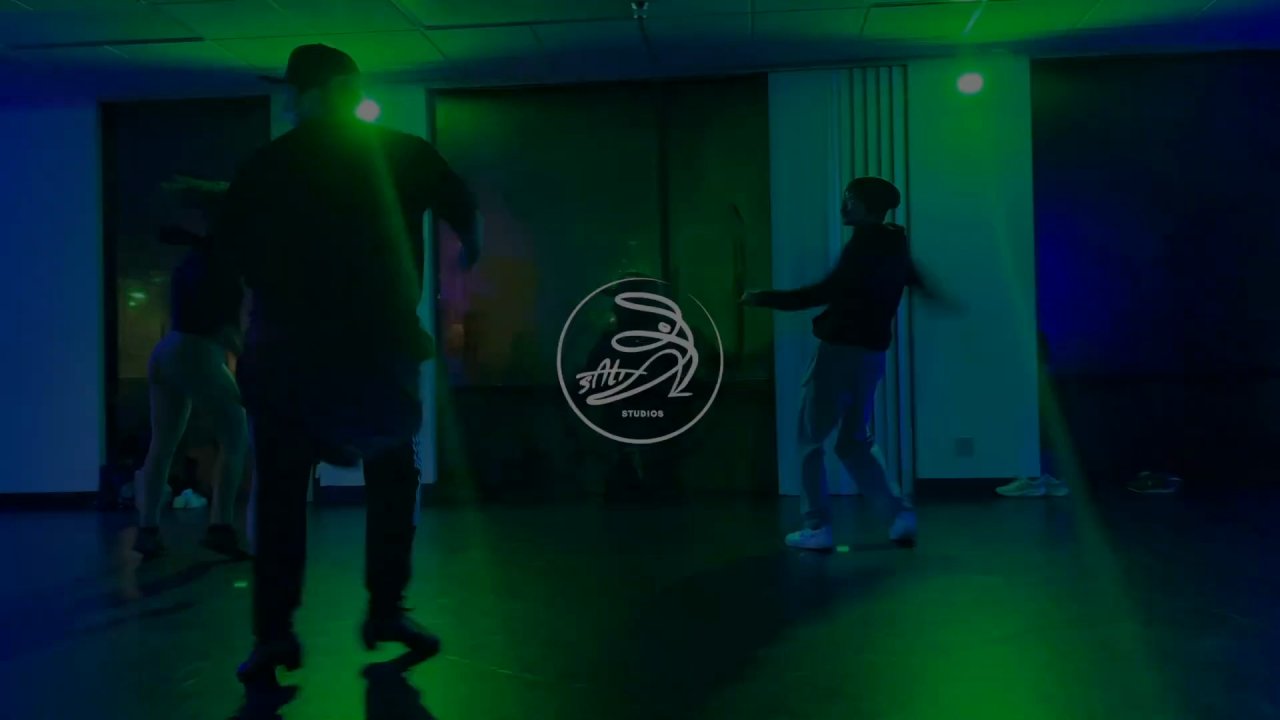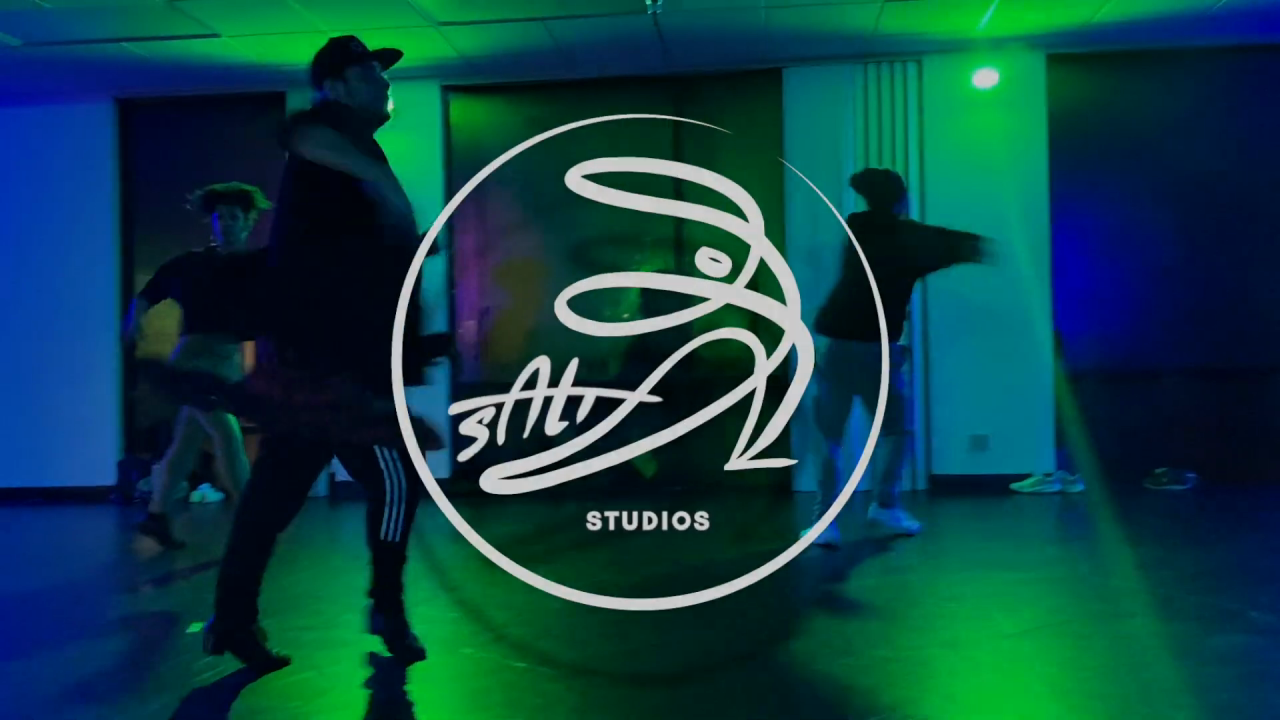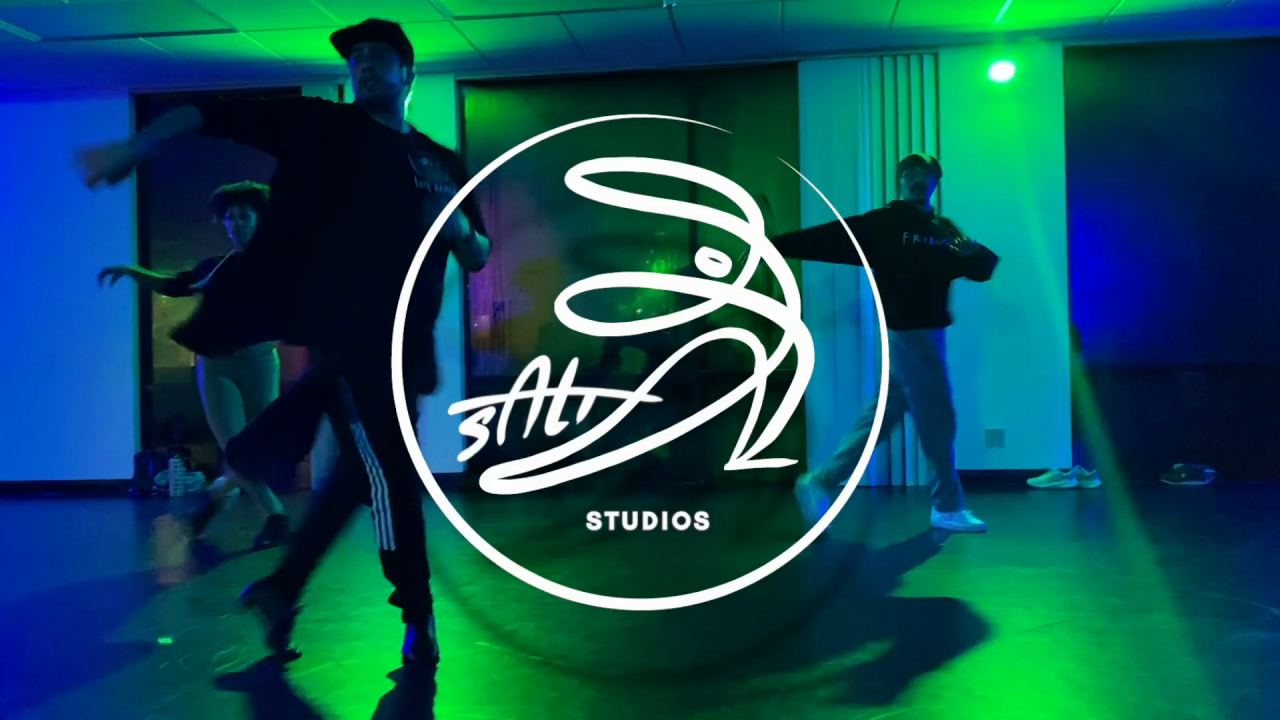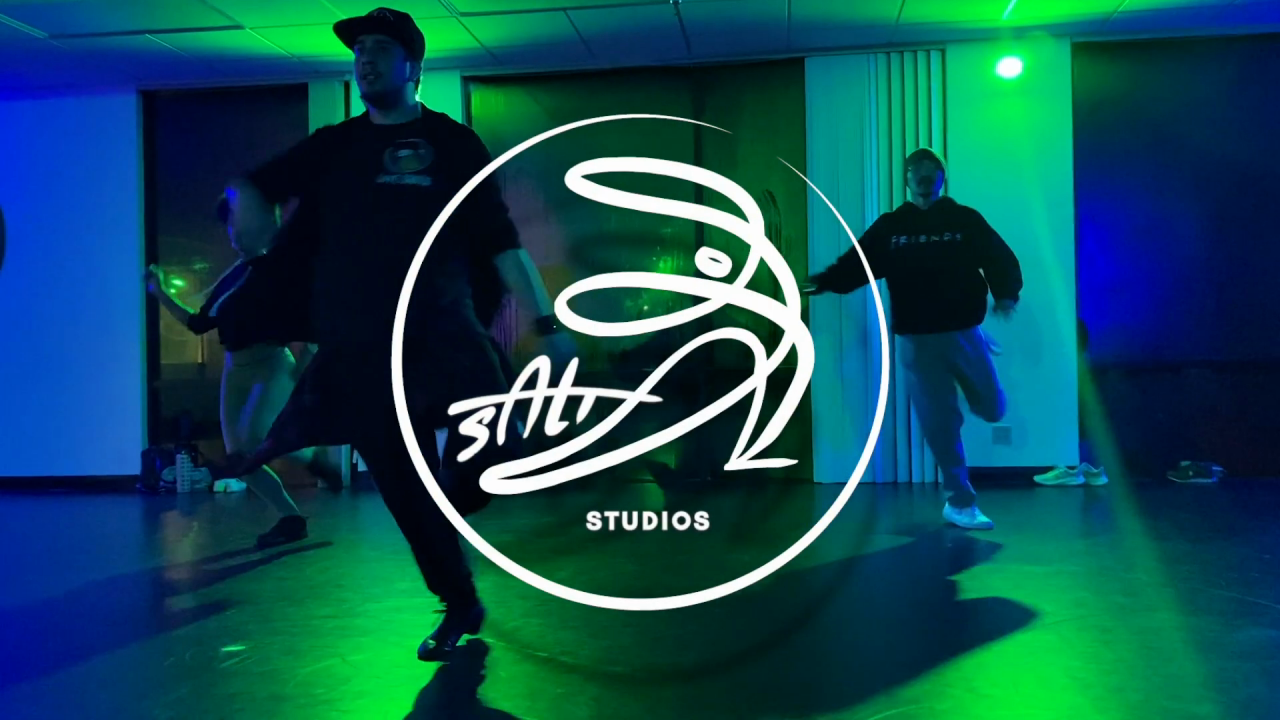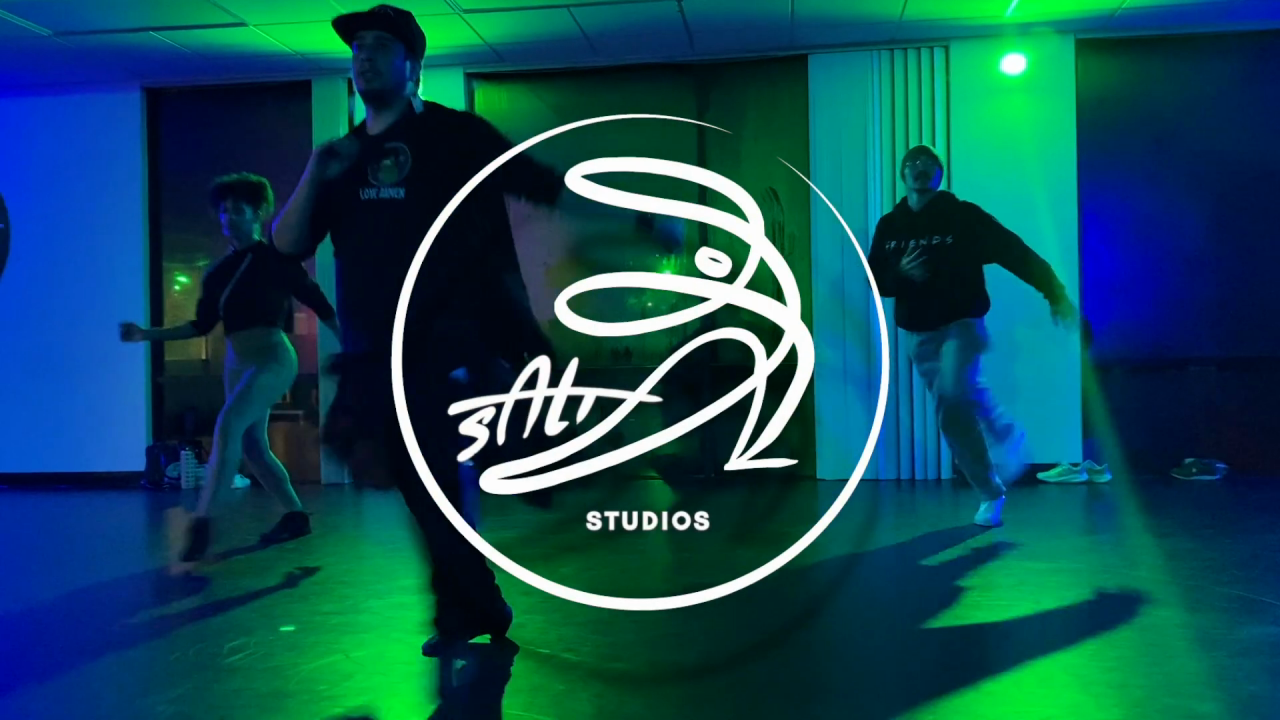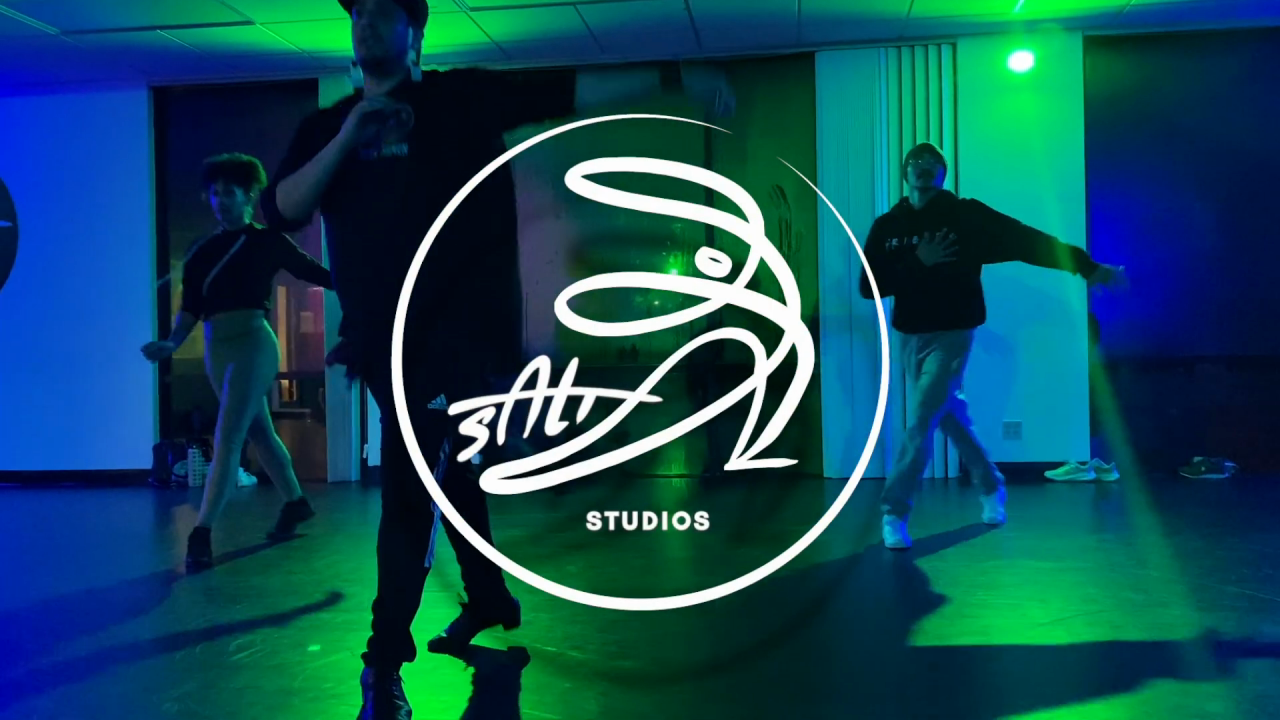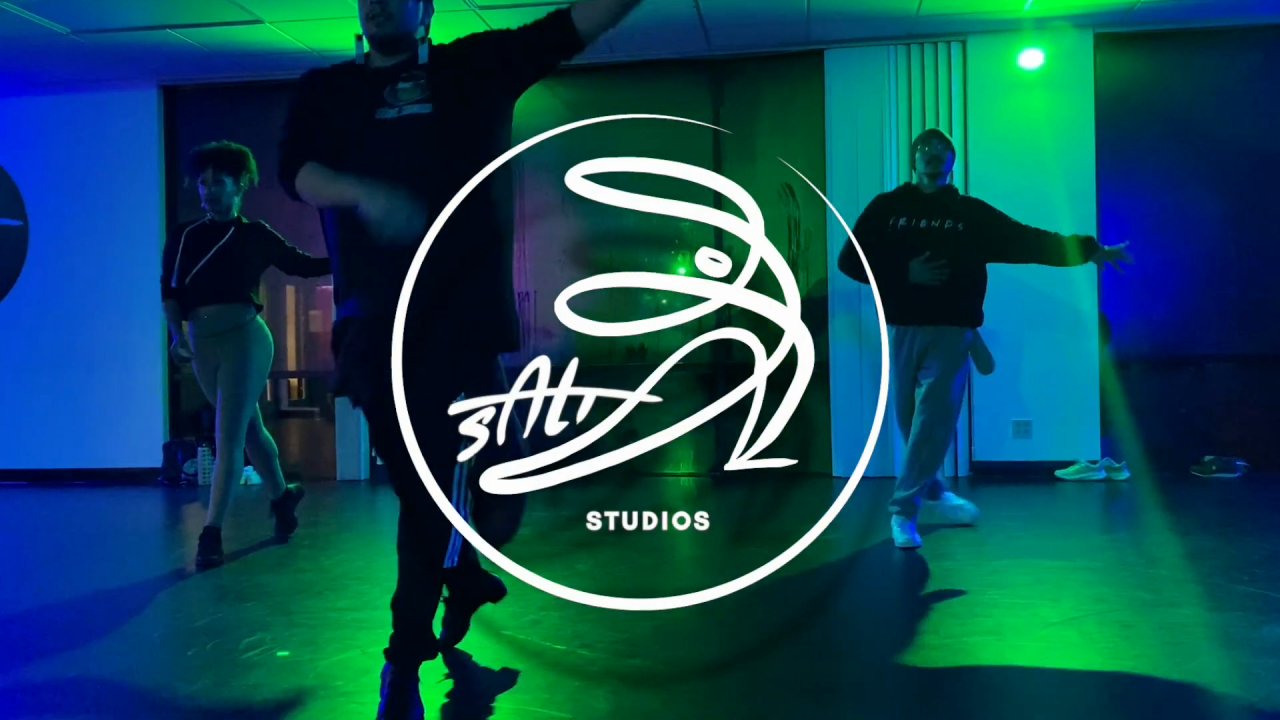
dt=0.2s
person 1, frame 1
left shoulder: (262, 166)
right shoulder: (391, 147)
left elbow: (229, 255)
right elbow: (462, 206)
right wrist: (468, 248)
left hip: (287, 351)
right hip: (369, 345)
left knee: (280, 488)
right knee: (393, 470)
left ankle: (274, 627)
right ankle: (386, 610)
person 1, frame 2
left shoulder: (356, 153)
right shoulder: (331, 128)
right elbow: (311, 137)
right wrist: (375, 177)
left hip: (325, 344)
right hip: (328, 342)
left knee: (281, 479)
right knee: (388, 467)
left ankle: (234, 616)
right ankle: (388, 609)
person 1, frame 3
left shoulder: (441, 164)
right shoulder: (319, 124)
left elbow: (478, 251)
right elbow: (209, 116)
left wrist: (465, 237)
right wrist: (135, 146)
left hip: (399, 340)
right hip: (345, 333)
left knee: (376, 469)
right knee: (391, 471)
left ankle: (283, 585)
right ankle: (414, 614)
person 1, frame 4
left shoulder: (455, 146)
right shoulder: (332, 144)
left elbow: (501, 239)
right elbow: (247, 188)
left wrist: (547, 316)
right wrist: (246, 203)
left hip: (440, 338)
right hip: (357, 344)
left knee: (474, 467)
right knee: (401, 475)
right ankle: (457, 602)
person 1, frame 5
left shoulder: (454, 137)
right shoulder: (334, 157)
left elbow: (550, 189)
right elbow: (286, 243)
left wrist: (641, 225)
right wrist: (310, 177)
left hip: (453, 340)
right hip: (380, 355)
left knee: (436, 474)
right knee: (423, 481)
left ankle: (459, 606)
right ankle: (481, 605)
person 1, frame 6
left shoulder: (459, 95)
right shoulder: (326, 127)
left elbow: (570, 92)
right elbow: (280, 207)
left wrist: (669, 77)
right wrist: (344, 140)
left hip: (453, 325)
right hip: (379, 334)
left knee: (412, 484)
right knee: (445, 474)
left ankle: (385, 658)
right ankle: (489, 596)
person 1, frame 7
left shoulder: (473, 66)
right shoulder: (324, 91)
right elbow: (299, 174)
right wrist: (366, 195)
left hip: (456, 313)
right hip: (372, 318)
left knee: (437, 478)
right knee: (407, 473)
left ankle: (405, 658)
right ankle: (465, 578)
person 2, frame 1
left shoulder: (867, 247)
right shoulder: (890, 245)
left elbow: (829, 292)
right elbow: (912, 279)
left wrist: (769, 298)
right wrist: (930, 293)
left hip: (843, 353)
right hip: (870, 354)
left knee: (811, 440)
right knee: (853, 442)
left ankle: (819, 527)
right ankle: (899, 511)
person 2, frame 2
left shoulder: (860, 231)
right shoulder: (899, 232)
right elbow: (931, 247)
right wrist: (971, 245)
left hip: (832, 343)
right hip: (867, 349)
left knee: (828, 437)
right knee: (896, 427)
left ankle: (825, 522)
right ankle: (884, 505)
person 2, frame 3
left shoulder: (943, 229)
right shoulder: (883, 223)
left elbow: (985, 266)
right elbow: (824, 240)
left wrist: (974, 252)
right wrist: (775, 245)
left hip: (928, 333)
right hip: (907, 335)
left knee: (886, 420)
right knee: (940, 419)
left ankle: (820, 483)
right ankle: (948, 508)
person 2, frame 4
left shoulder: (966, 219)
right shoulder: (889, 226)
left elbow: (1004, 262)
right elbow: (852, 267)
left wrist: (1006, 296)
right wrist: (816, 284)
left hip: (960, 329)
right hip: (917, 339)
left knee: (992, 409)
right knee: (937, 423)
right ankle: (960, 502)
person 2, frame 5
left shoulder: (961, 215)
right shoulder: (888, 226)
left elbow: (1013, 251)
right elbow: (875, 283)
left wrist: (1054, 294)
right wrist: (901, 272)
left hip: (961, 323)
right hip: (918, 333)
left knee: (958, 388)
right knee: (953, 419)
left ankle: (1004, 433)
right ankle: (991, 493)
person 2, frame 6
left shoulder: (966, 215)
right shoulder: (886, 225)
left elbow: (1028, 241)
right elbow: (869, 285)
left wrist: (1088, 267)
right wrist: (917, 265)
left hip: (952, 334)
right hip: (910, 337)
left knee: (921, 417)
right knee: (949, 416)
left ankle: (895, 512)
right ankle: (991, 487)
person 2, frame 7
left shoulder: (972, 212)
right shoulder: (888, 207)
left elbow: (1030, 243)
right elbow: (849, 260)
left wrist: (1089, 248)
right wrist: (905, 274)
left hip: (953, 332)
right hip: (903, 330)
left knee: (931, 420)
right knee: (912, 421)
left ankle: (904, 510)
right ankle: (933, 491)
person 3, frame 1
left shoulder: (193, 259)
right shoulder: (215, 261)
left hip: (166, 358)
right hip: (198, 361)
left knee: (162, 447)
right knee: (237, 437)
left ankle: (148, 528)
right ankle: (219, 527)
person 3, frame 2
right shoulder: (196, 262)
right elbow: (153, 291)
right wrist: (133, 316)
left hip: (226, 365)
right hip: (194, 361)
left knee: (186, 443)
right knee: (230, 440)
left ankle: (155, 516)
person 3, frame 3
right shoulder: (216, 267)
right elbow: (173, 285)
right wrist: (130, 271)
left hip: (260, 364)
right hip: (217, 366)
left ankle: (216, 496)
right ankle: (276, 517)
person 3, frame 4
right shoulder: (228, 281)
right elbow: (199, 324)
right wrist: (161, 294)
left hip: (273, 369)
right hip: (235, 373)
left knee: (247, 433)
right knee: (239, 455)
right ankle: (292, 517)
person 3, frame 5
left shoulder: (275, 258)
right shoulder: (218, 271)
left elbow: (315, 300)
right elbow: (200, 325)
right wrist: (149, 335)
left hip: (273, 358)
right hip: (239, 363)
left knee: (227, 428)
right knee: (253, 448)
left ankle: (202, 523)
right ankle: (295, 515)
person 3, frame 6
left shoulder: (267, 240)
right shoulder: (202, 250)
left elbow: (311, 271)
right elbow: (190, 307)
right wrist: (171, 341)
left hip: (253, 344)
right hip: (216, 350)
left knee: (226, 437)
right knee: (258, 432)
left ankle: (201, 533)
right ankle: (295, 504)
person 3, frame 7
left shoulder: (255, 235)
right shoulder: (183, 236)
left elbow: (303, 265)
right elbow: (170, 293)
right wrist: (176, 336)
left hip: (244, 340)
right hip: (203, 347)
left knee: (228, 436)
right knee: (249, 428)
left ankle: (212, 533)
right ankle: (283, 496)
